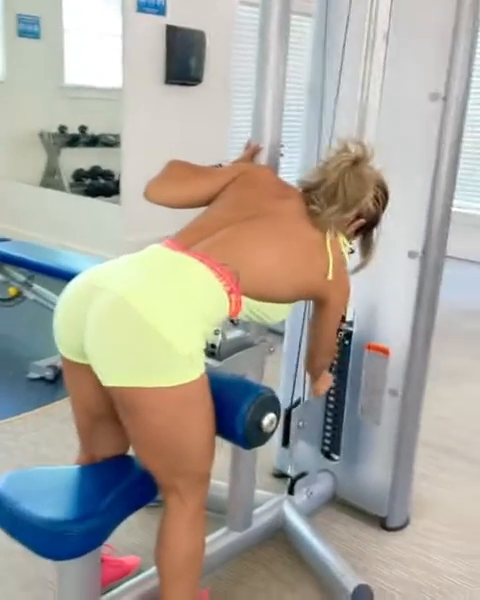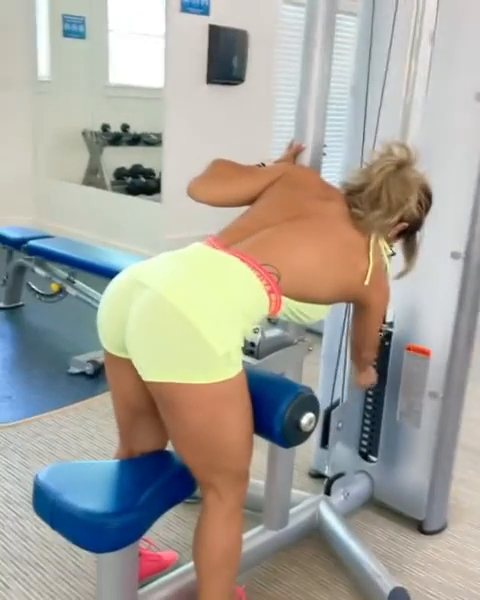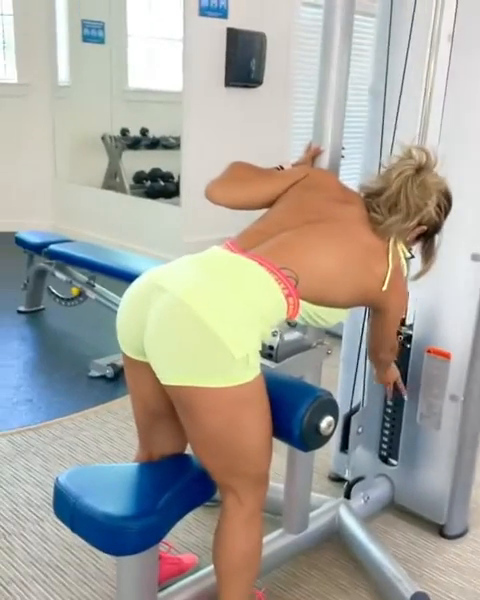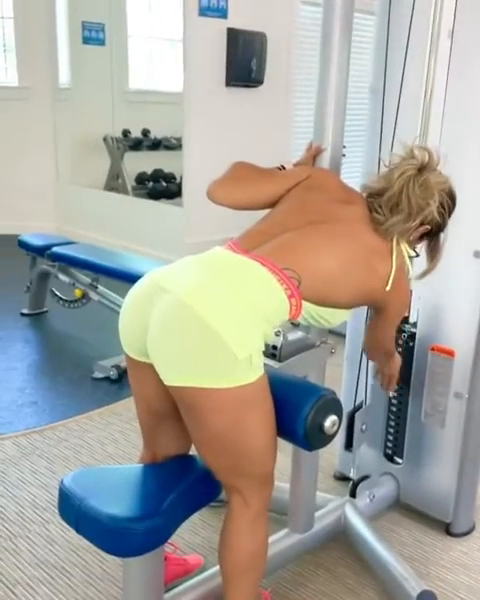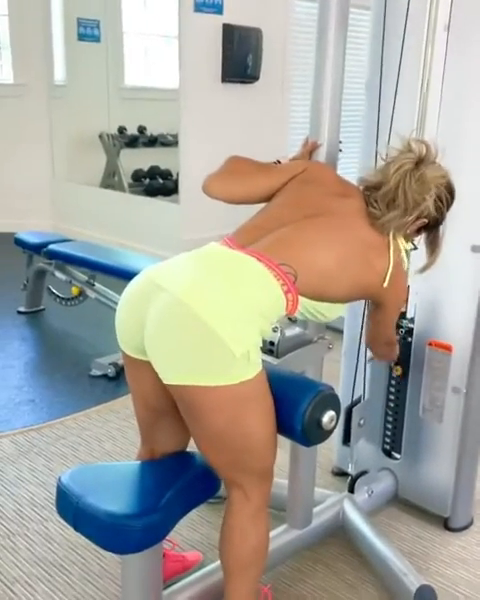
dt=0.2s
person 1, frame 1
left shoulder: (259, 178)
right shoulder: (331, 268)
left elbow: (159, 187)
right elbow: (319, 356)
right wrist: (319, 379)
left hip: (87, 290)
right hip: (153, 324)
left knee: (98, 457)
right knee: (187, 495)
person 1, frame 2
left shoulder: (302, 180)
right shoulder: (370, 271)
left elbow: (202, 186)
right elbow: (363, 352)
right wrist: (364, 372)
left hip: (130, 285)
right hip: (193, 320)
left knee: (137, 451)
right knee: (225, 490)
person 1, frame 3
left shoulder: (320, 182)
right shoulder: (389, 275)
left elbow: (220, 188)
right elbow: (381, 354)
right wrist: (387, 371)
left hip: (149, 290)
right hip: (210, 325)
left knee: (157, 455)
right knee: (245, 494)
person 1, frame 4
left shoulder: (322, 183)
right shoulder: (393, 275)
left elbow: (222, 189)
right elbow: (379, 350)
left wrist: (294, 172)
right wrist: (390, 367)
left hip: (152, 291)
right hip: (212, 326)
left knee: (161, 456)
right knee: (250, 494)
person 1, frame 5
left shoulder: (319, 177)
right shoulder: (390, 269)
left elbow: (218, 183)
right elbow: (380, 343)
right wrist: (392, 353)
left hip: (148, 289)
right hip: (209, 325)
left knee: (159, 452)
right knee: (250, 489)
